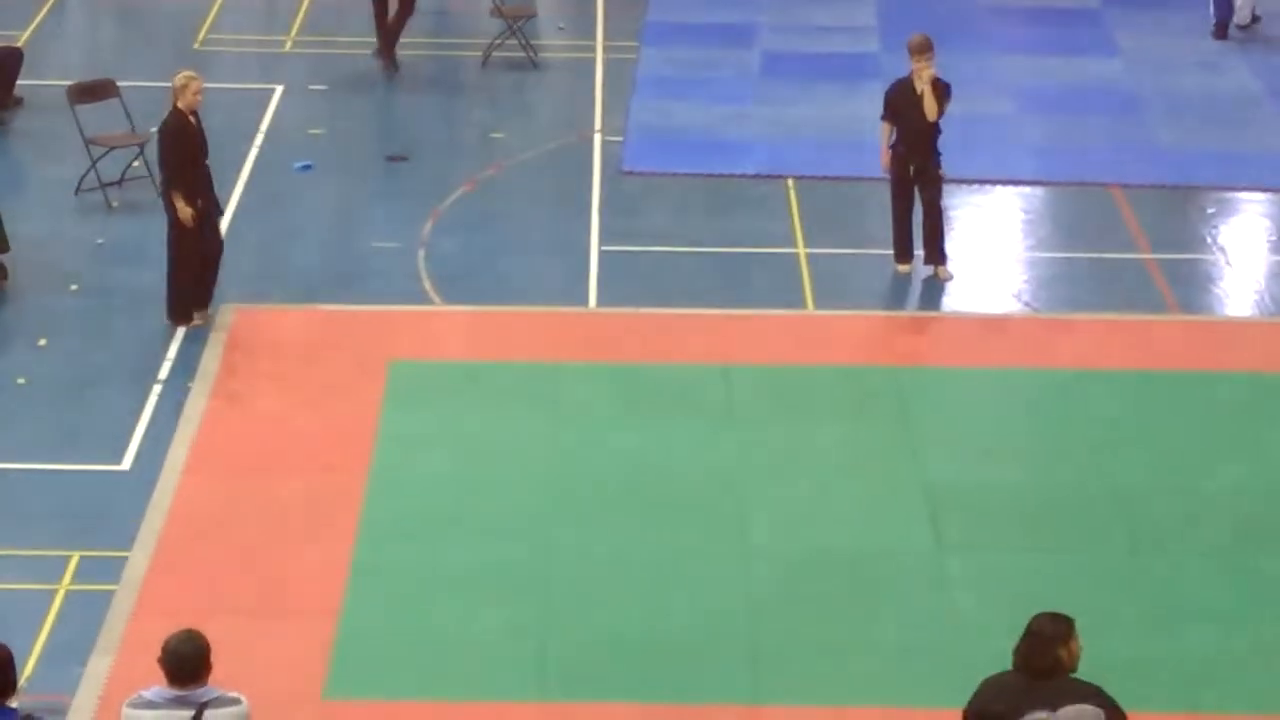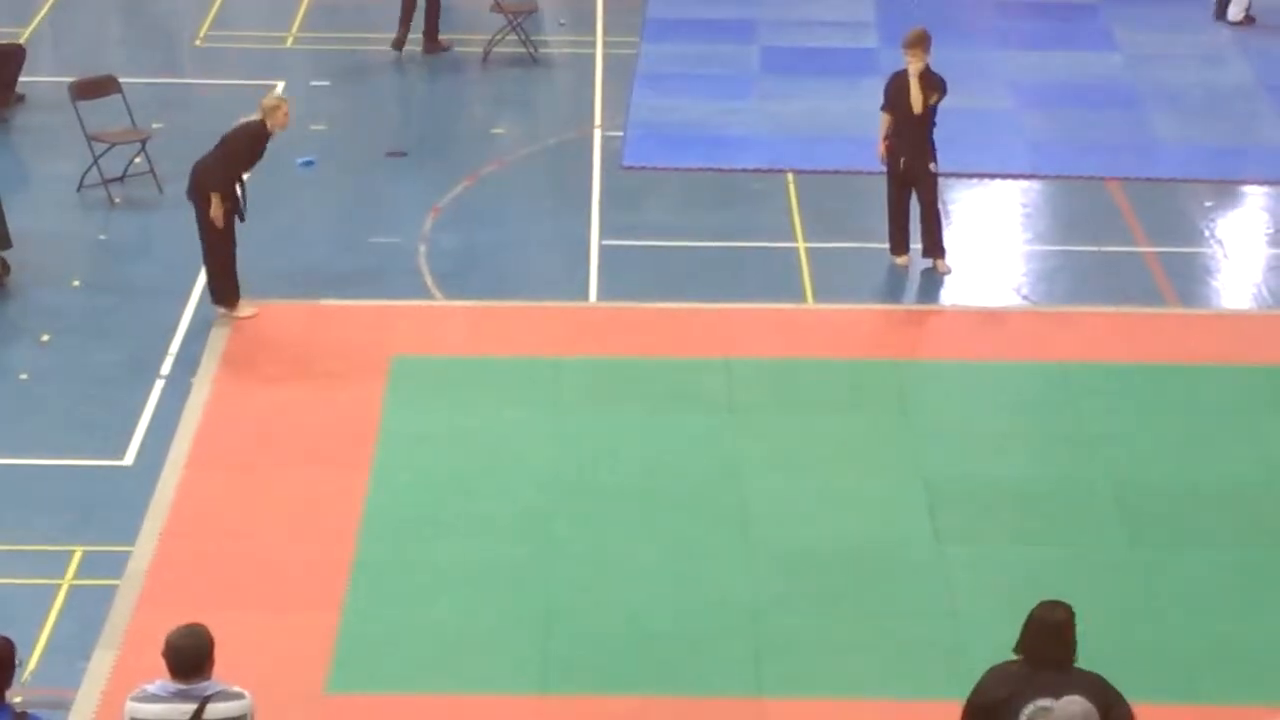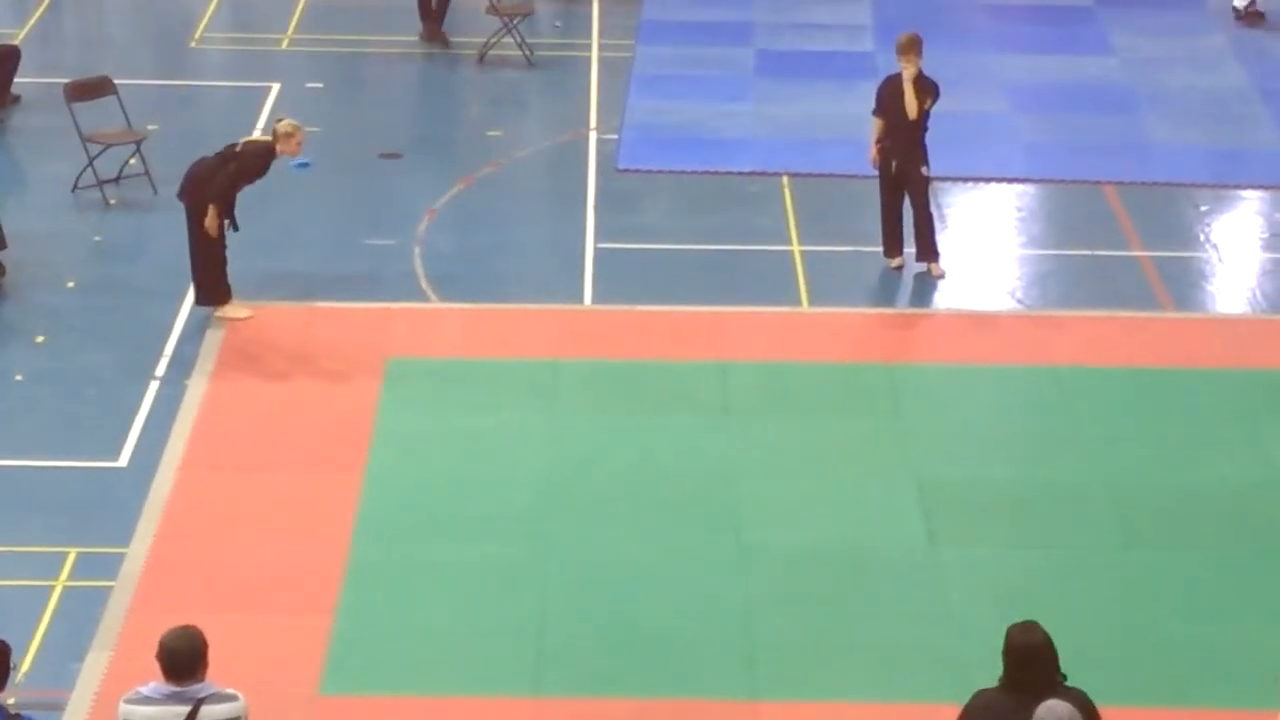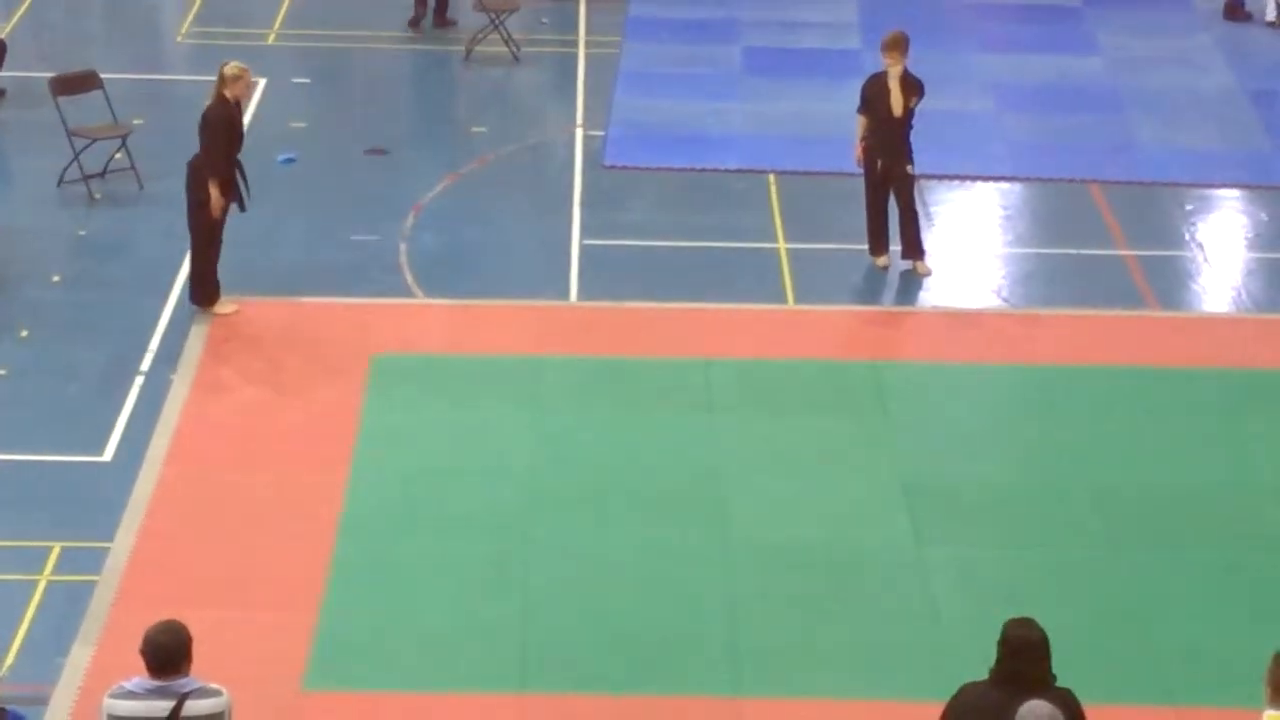
dt=0.7s
person 1, frame 1
left shoulder: (941, 88)
right shoulder: (897, 88)
left elbow: (932, 116)
right elbow: (888, 121)
left wrist: (927, 85)
right wrist: (885, 151)
left hip: (928, 156)
right hip: (902, 155)
left knee: (933, 209)
right knee: (901, 209)
left ankle: (938, 261)
right ankle: (903, 258)
person 1, frame 2
left shoulder: (935, 83)
right shoulder: (896, 79)
left elbow: (919, 109)
left wrist: (914, 78)
right wrist: (882, 141)
left hip: (922, 149)
right hip: (897, 147)
left knee: (929, 202)
right knee: (897, 200)
left ankle: (936, 254)
right ankle: (900, 250)
person 1, frame 3
left shoulder: (928, 87)
right shoulder: (888, 83)
left elbow: (913, 114)
right elbow: (879, 116)
left wrist: (908, 83)
right wrist: (874, 145)
left hip: (914, 152)
right hip: (889, 150)
left knee: (921, 205)
right knee: (890, 204)
left ankle: (931, 258)
right ankle: (894, 252)
person 1, frame 4
left shoulder: (913, 85)
right shoulder: (873, 82)
left elbow: (899, 112)
right elbow: (864, 115)
left wrist: (895, 82)
right wrist: (859, 144)
left hip: (899, 151)
right hip: (874, 149)
left knee: (906, 203)
right knee: (875, 202)
left ankle: (916, 256)
right ankle: (880, 251)
person 2, frame 1
left shoulder: (193, 118)
right shoulder: (172, 125)
right elbow: (169, 169)
left wrist: (206, 194)
right wrist: (180, 203)
left hip: (199, 193)
right hip: (182, 197)
left knee: (212, 247)
right knee: (184, 255)
left ankle: (198, 303)
right ankle: (181, 314)
person 2, frame 2
left shoulder: (260, 131)
right shoulder: (251, 134)
right elbow: (223, 165)
left wrist: (229, 196)
right wrist: (215, 204)
left hip: (218, 184)
right hip: (206, 185)
left knee: (226, 243)
right knee: (219, 244)
left ankle: (230, 299)
right ankle: (228, 302)
person 2, frame 3
left shoulder: (264, 149)
right shoulder: (258, 155)
right elbow: (225, 181)
left wrist: (216, 211)
right wrist: (212, 214)
left hip: (204, 183)
right hip: (200, 188)
left knee: (213, 245)
right knee: (209, 245)
left ankle: (220, 300)
right ankle: (222, 303)
person 2, frame 4
left shoulder: (232, 107)
right shoulder: (217, 113)
right elbow: (210, 155)
left wrist: (223, 190)
right wrist: (214, 192)
left hip: (220, 180)
right hip: (206, 183)
left knee: (212, 240)
right knee: (206, 240)
left ankle: (208, 296)
right ankle: (207, 299)
